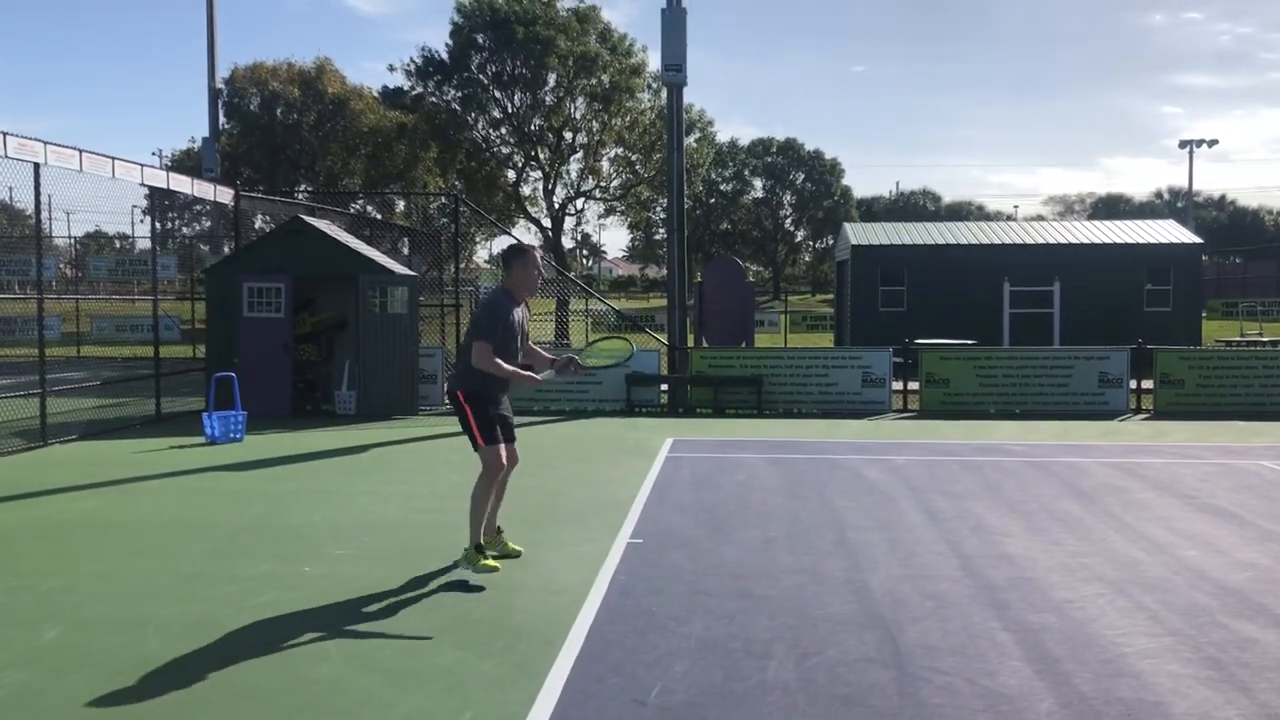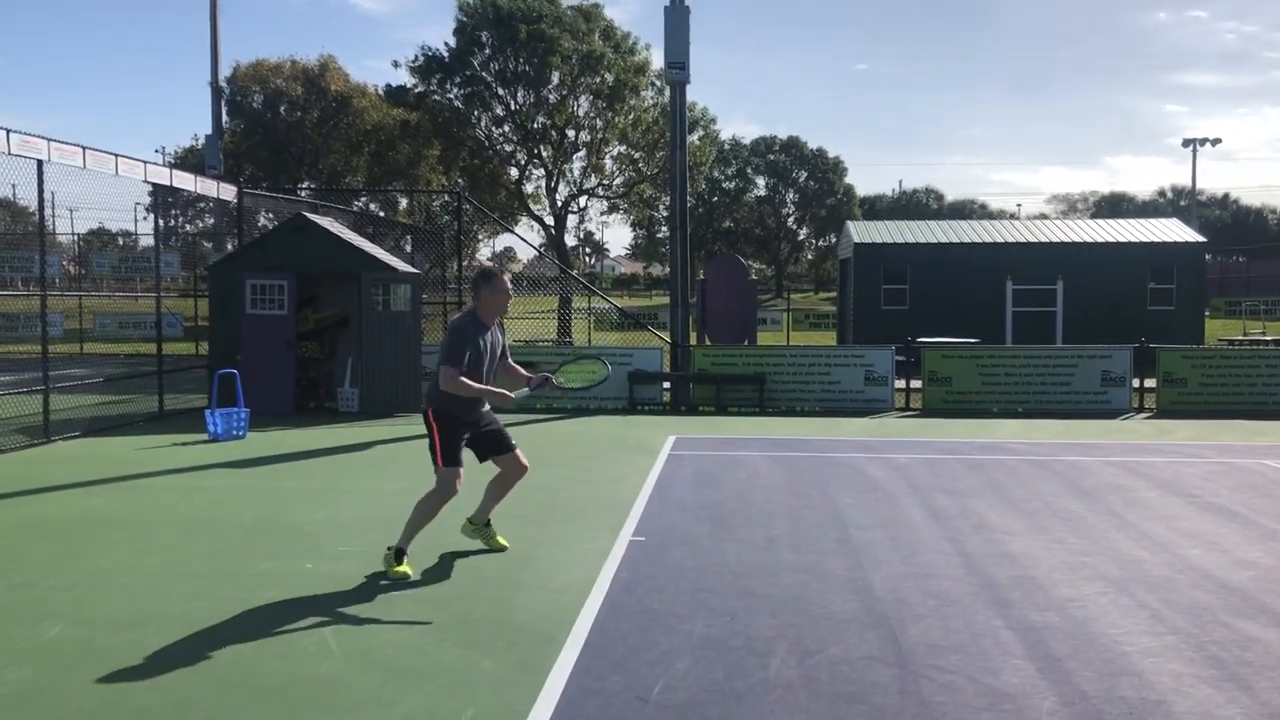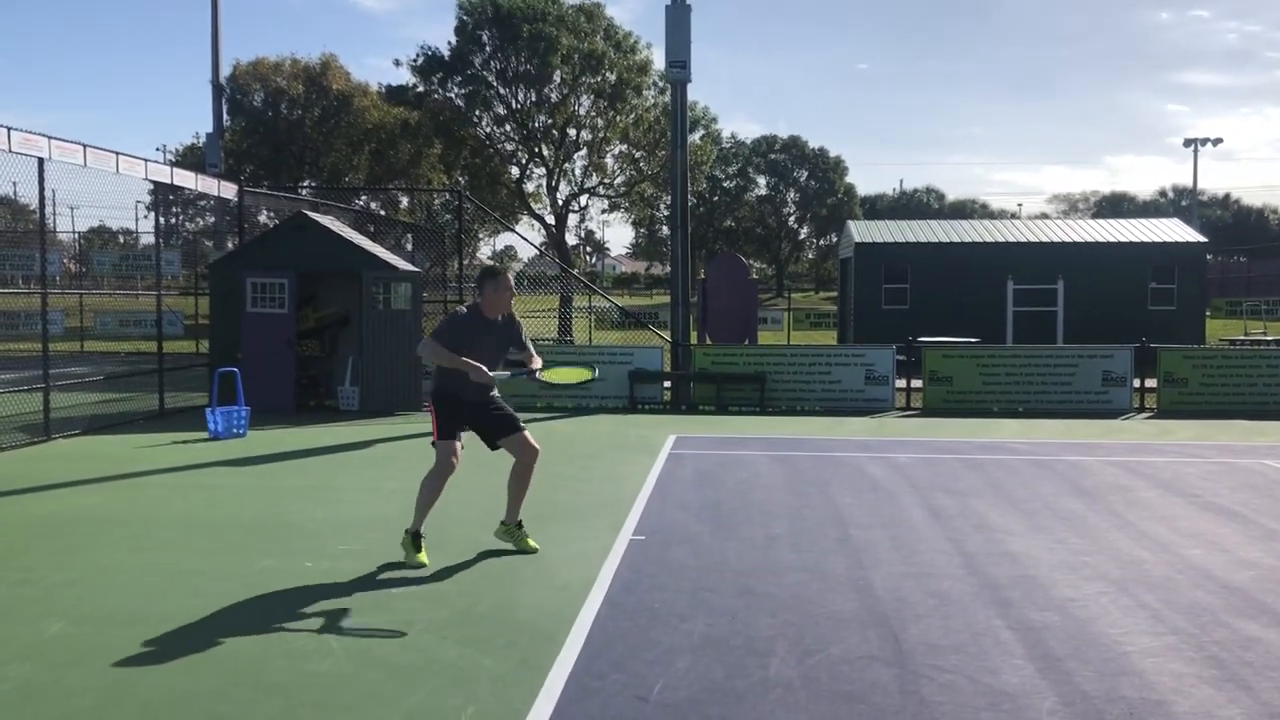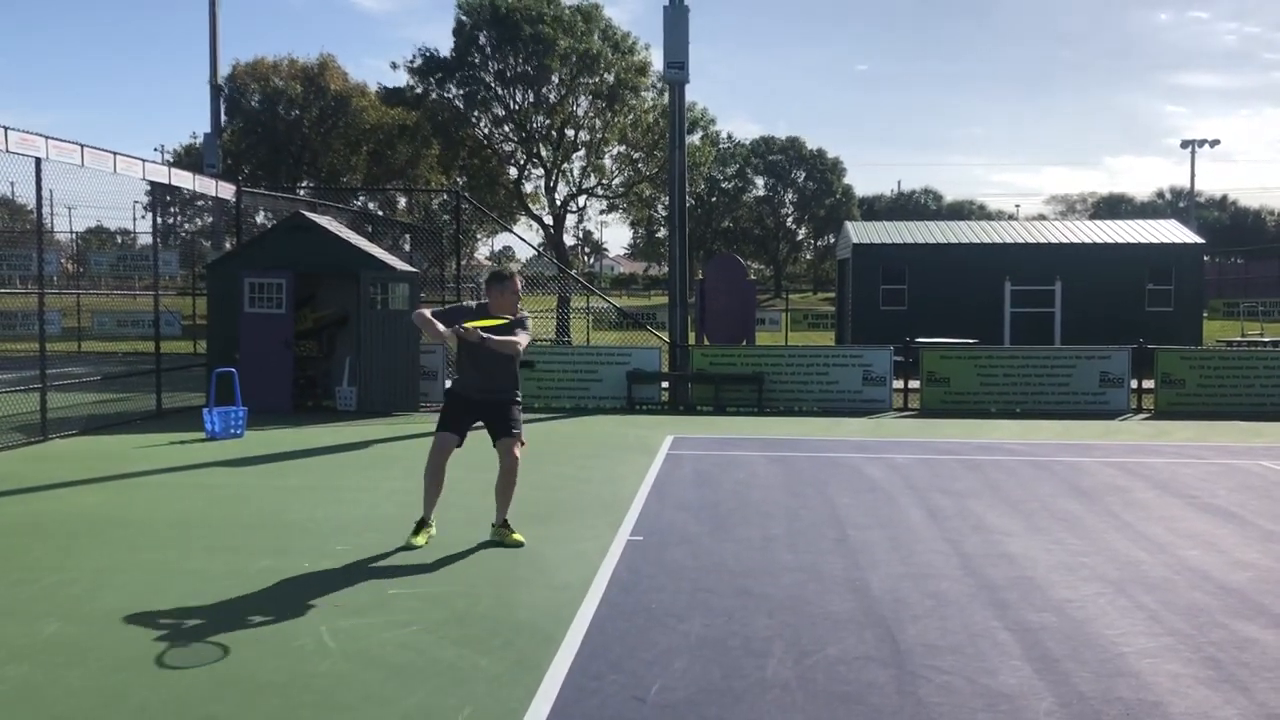
dt=0.3s
person 1, frame 1
left shoulder: (520, 306)
right shoulder: (496, 305)
left elbow: (523, 349)
right elbow: (480, 358)
left wrist: (555, 361)
right wrist: (521, 376)
left hip: (495, 392)
right hip: (470, 391)
left knee: (508, 461)
right knee: (496, 464)
left ankle: (490, 533)
right ankle: (474, 550)
person 1, frame 2
left shoulder: (497, 327)
right shoulder: (463, 329)
left elbow: (505, 364)
right elbow: (447, 381)
left wrist: (531, 379)
right wrist: (492, 393)
left hip: (478, 413)
right hip: (446, 414)
left knee: (517, 467)
right knee: (448, 486)
left ankle: (477, 522)
right ankle: (398, 551)
person 1, frame 3
left shoulder: (510, 322)
right shoulder: (461, 318)
left elbow: (530, 356)
right elbow: (426, 349)
left wrist: (534, 367)
right wrist: (467, 365)
left hip: (485, 398)
right hip: (449, 397)
left knee: (529, 451)
right knee: (447, 461)
left ankle: (510, 524)
right ankle: (414, 534)
person 1, frame 4
left shoulder: (521, 320)
right shoulder: (467, 312)
left elbow: (516, 346)
right elbow: (420, 314)
left wrist: (481, 338)
right wrist: (434, 327)
left hip: (503, 398)
right hip: (463, 395)
left knee: (510, 458)
right knee: (439, 451)
left ankle: (500, 524)
right ankle: (425, 521)
